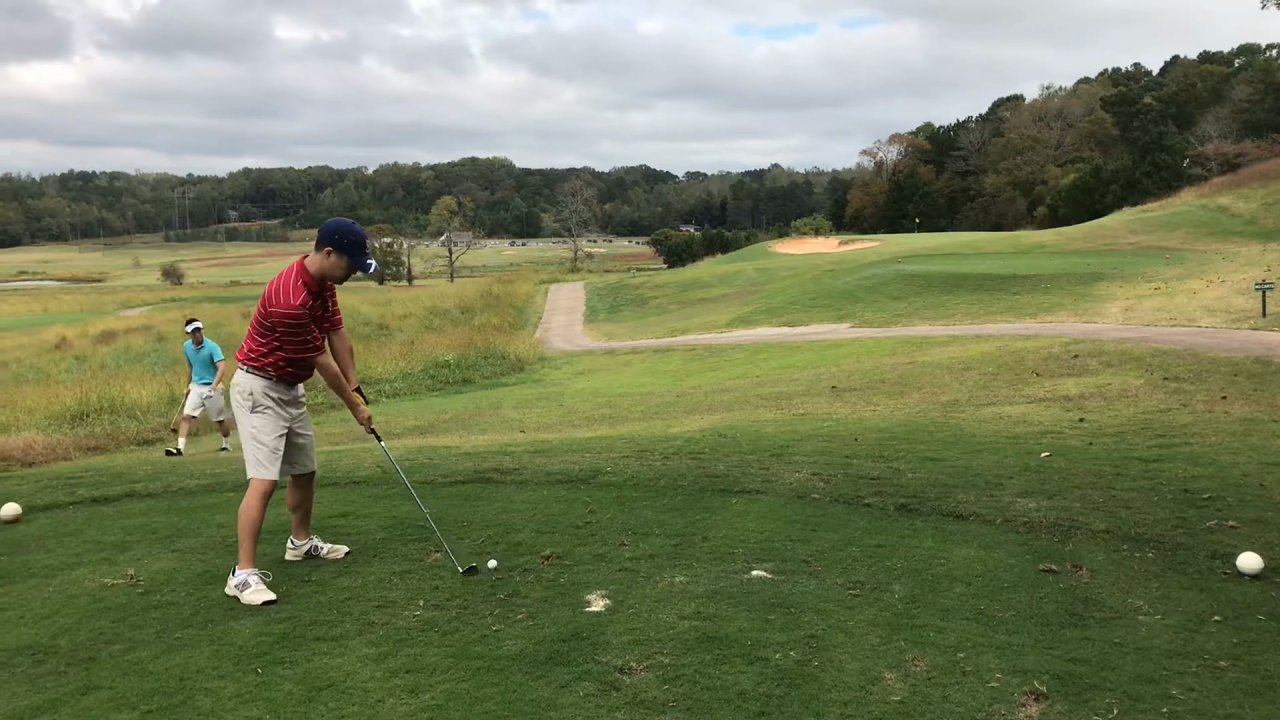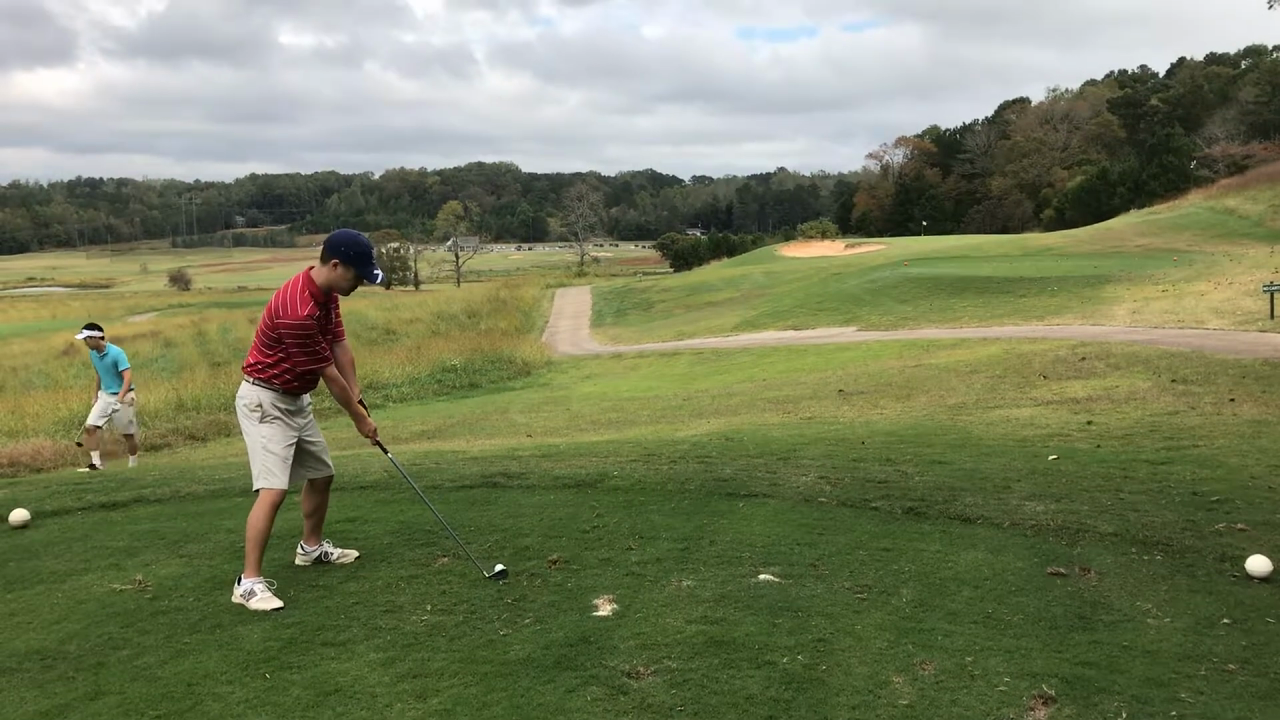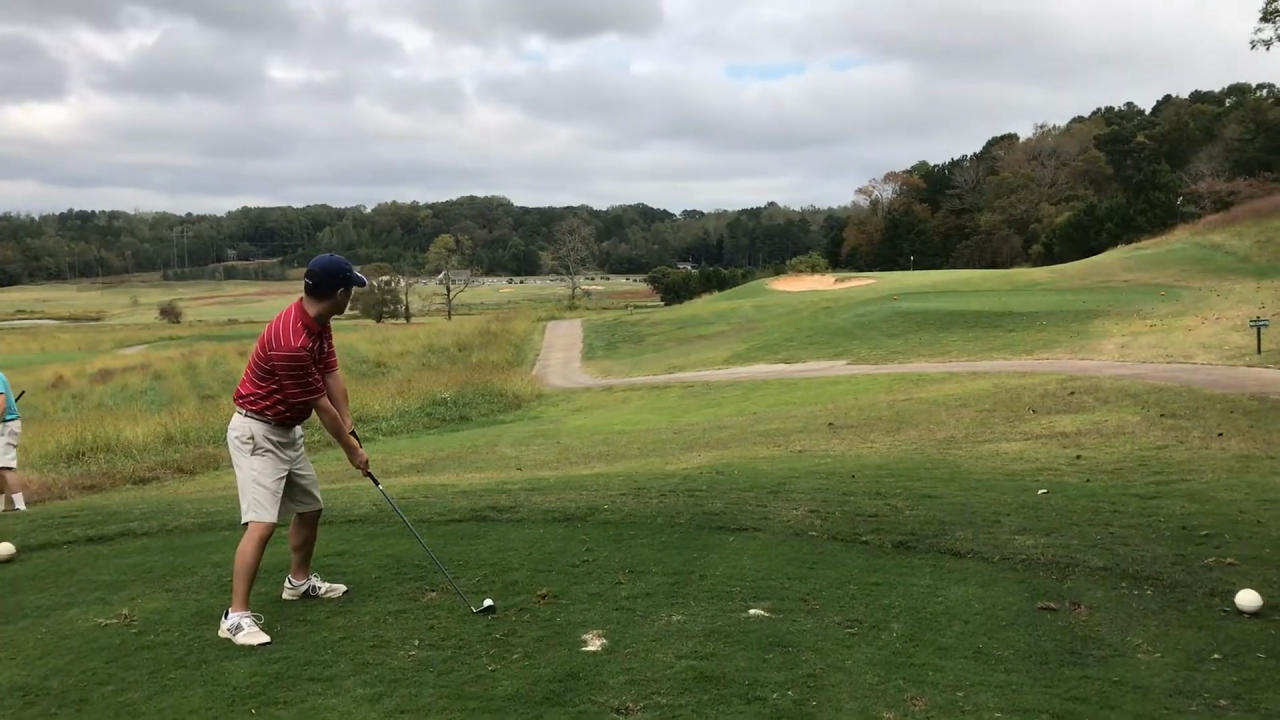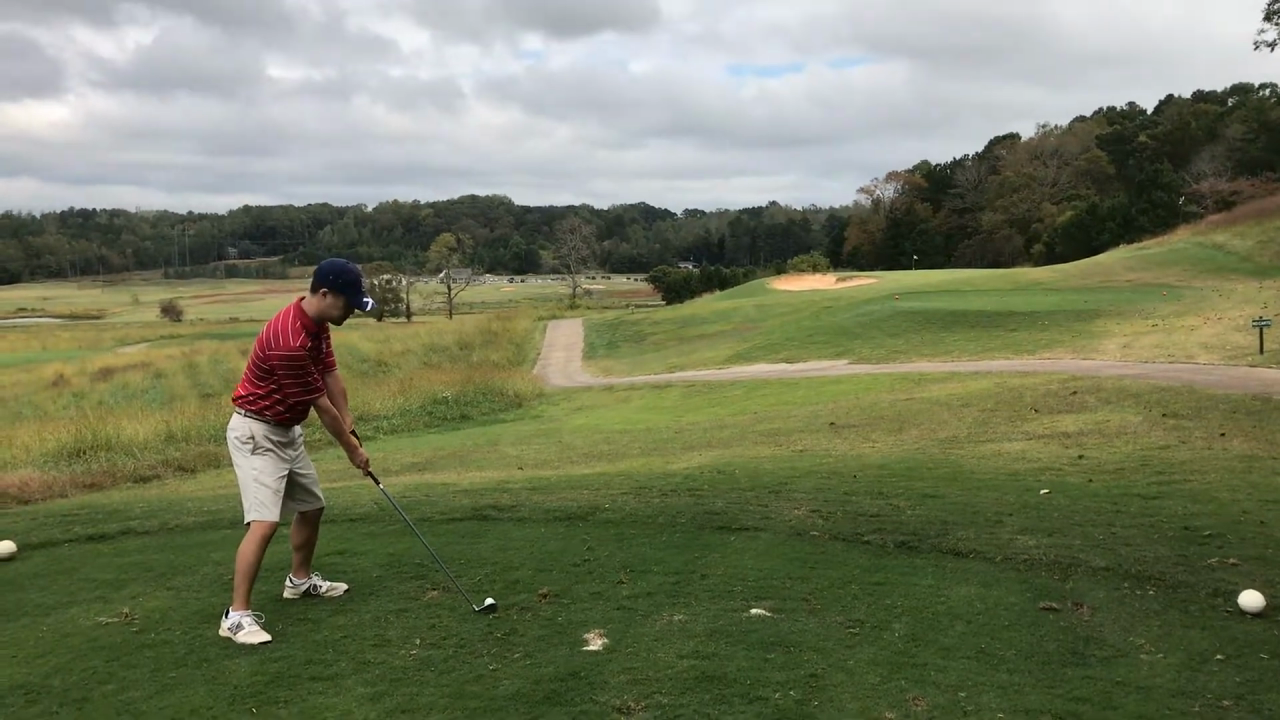
dt=1s
person 1, frame 1
left shoulder: (323, 282)
right shoulder: (290, 298)
left elbow: (337, 335)
right elbow: (321, 360)
left wrist: (356, 389)
right wrist: (354, 407)
left hip: (289, 387)
right hip: (260, 389)
left knee: (303, 470)
right knee: (264, 481)
left ankle: (300, 541)
right ankle: (243, 573)
person 1, frame 2
left shoulder: (326, 293)
right shoulder: (296, 310)
left elbow: (340, 347)
right elbow: (328, 374)
left wrist: (359, 399)
right wrist: (359, 418)
left hip: (295, 398)
right hip: (266, 400)
left knee: (321, 474)
right knee: (273, 490)
left ankle: (312, 546)
right ankle: (249, 581)
person 1, frame 3
left shoulder: (318, 324)
right shoulder: (291, 342)
left elbow: (333, 378)
right elbow: (322, 406)
left wrist: (351, 431)
right wrist: (351, 450)
left hip: (286, 430)
right hip: (258, 433)
left knee: (310, 507)
right knee: (262, 523)
left ankle: (299, 580)
right ankle: (236, 616)
person 1, frame 4
left shoulder: (317, 324)
right shoulder: (289, 341)
left elbow: (331, 377)
right elbow: (321, 405)
left wrist: (352, 430)
right wrist: (351, 449)
left hip: (286, 430)
right hip: (257, 433)
left knee: (311, 505)
right knee: (264, 522)
left ankle: (300, 579)
right ankle: (237, 614)
